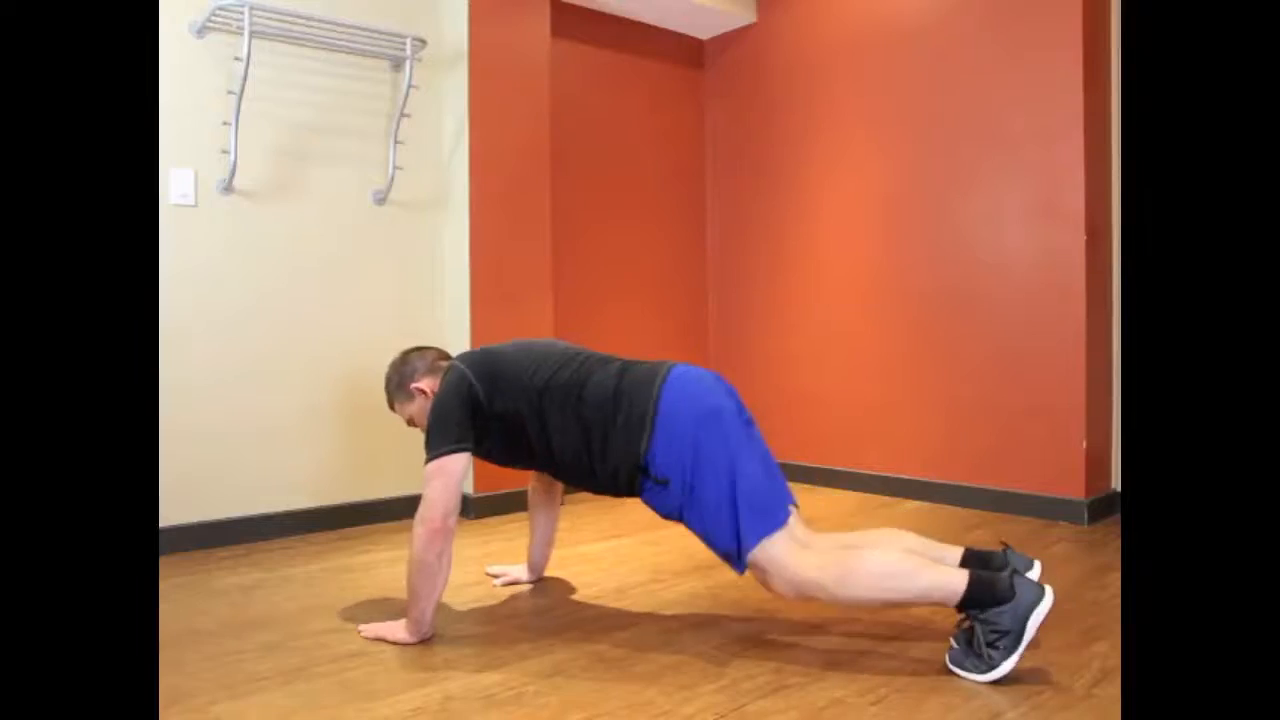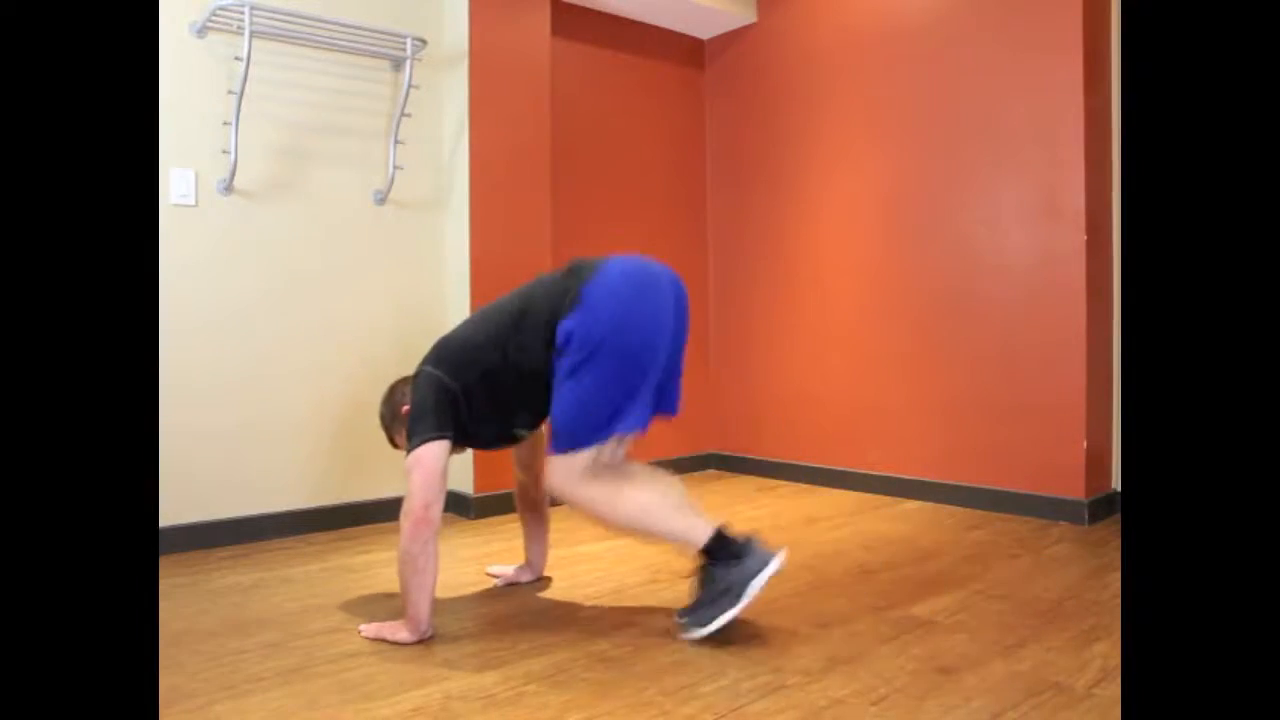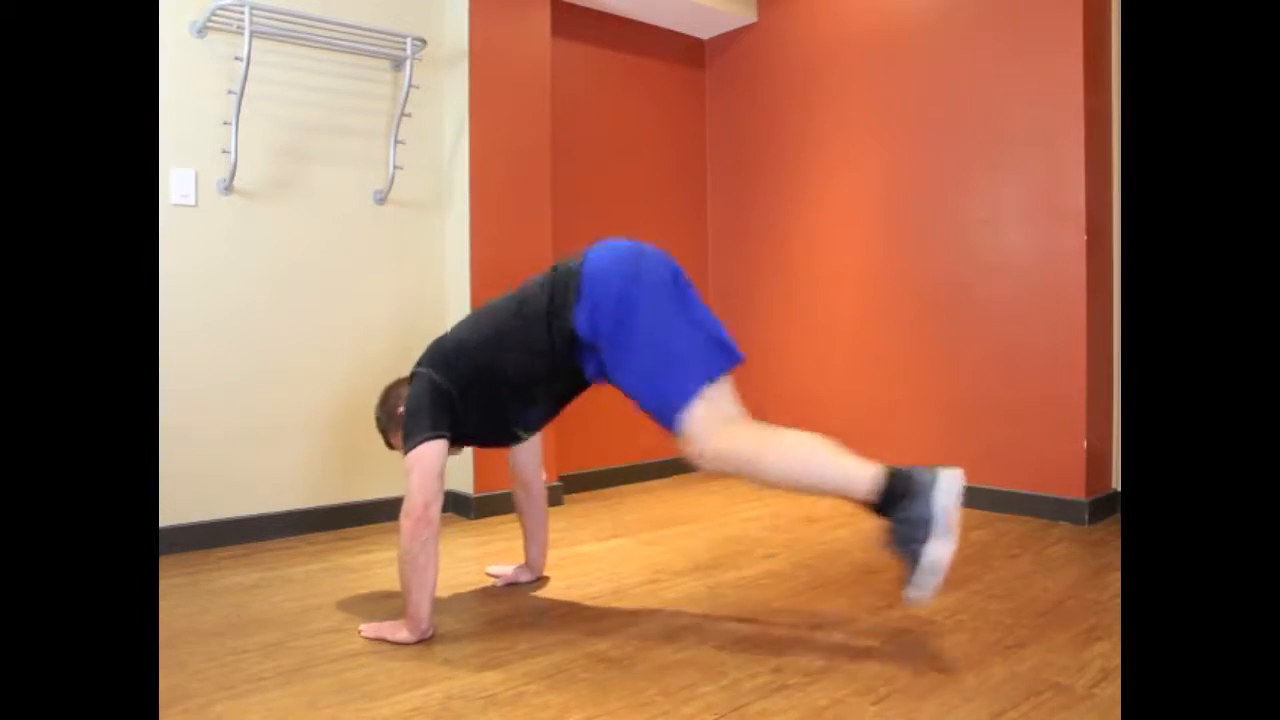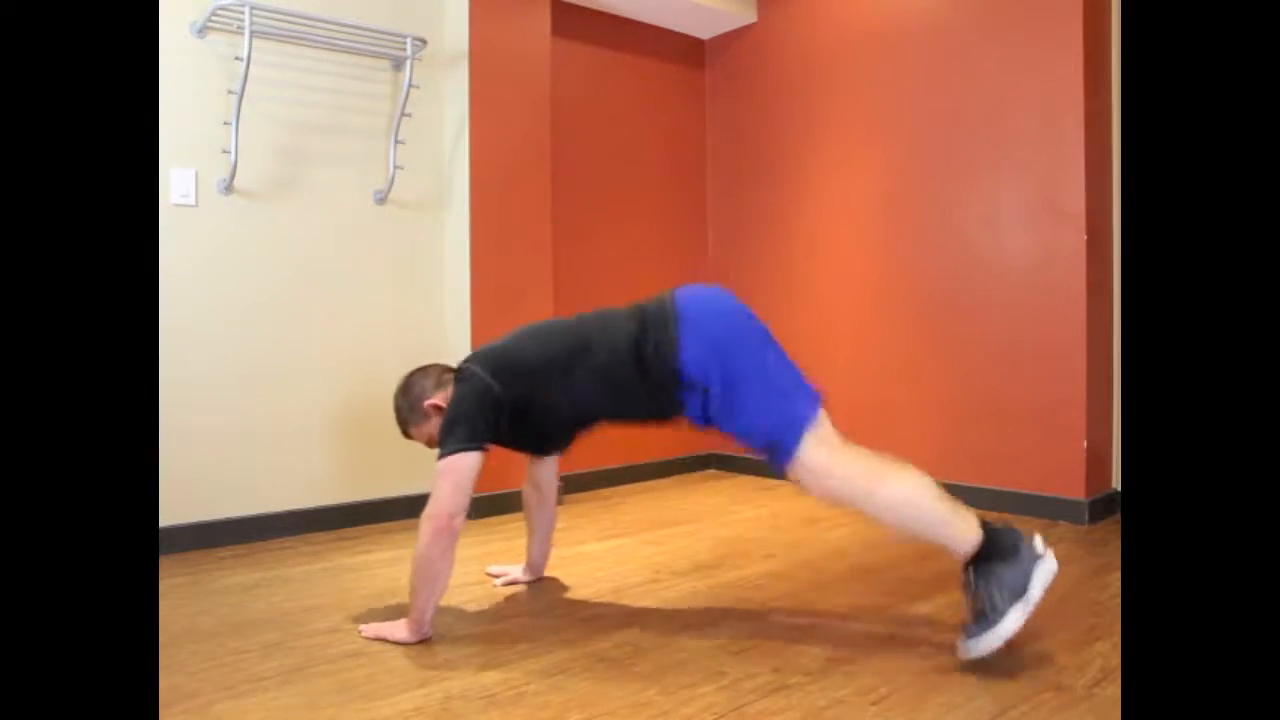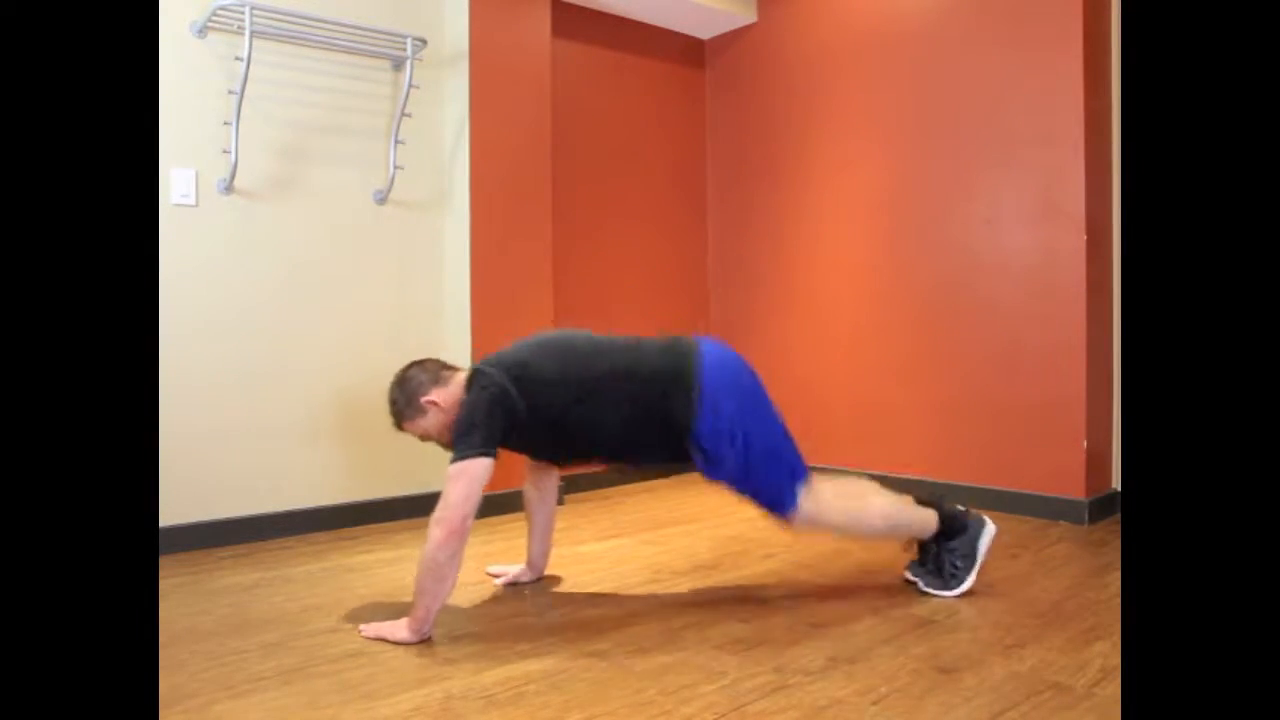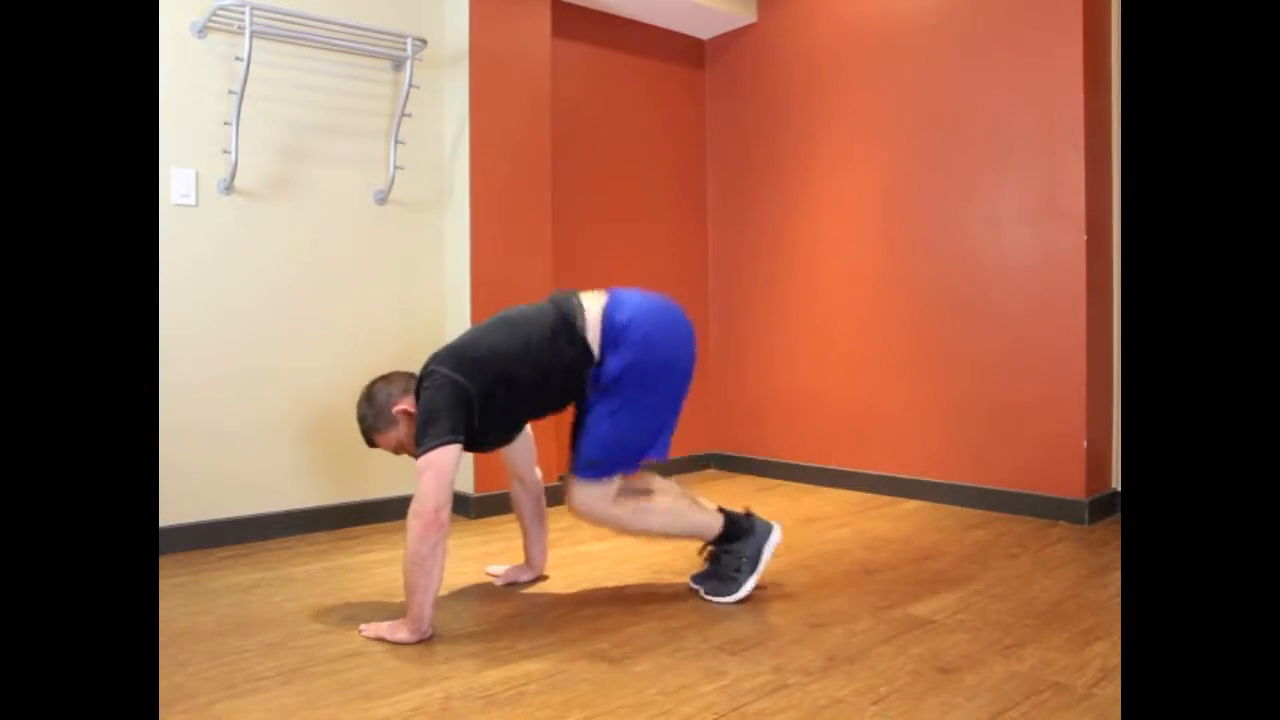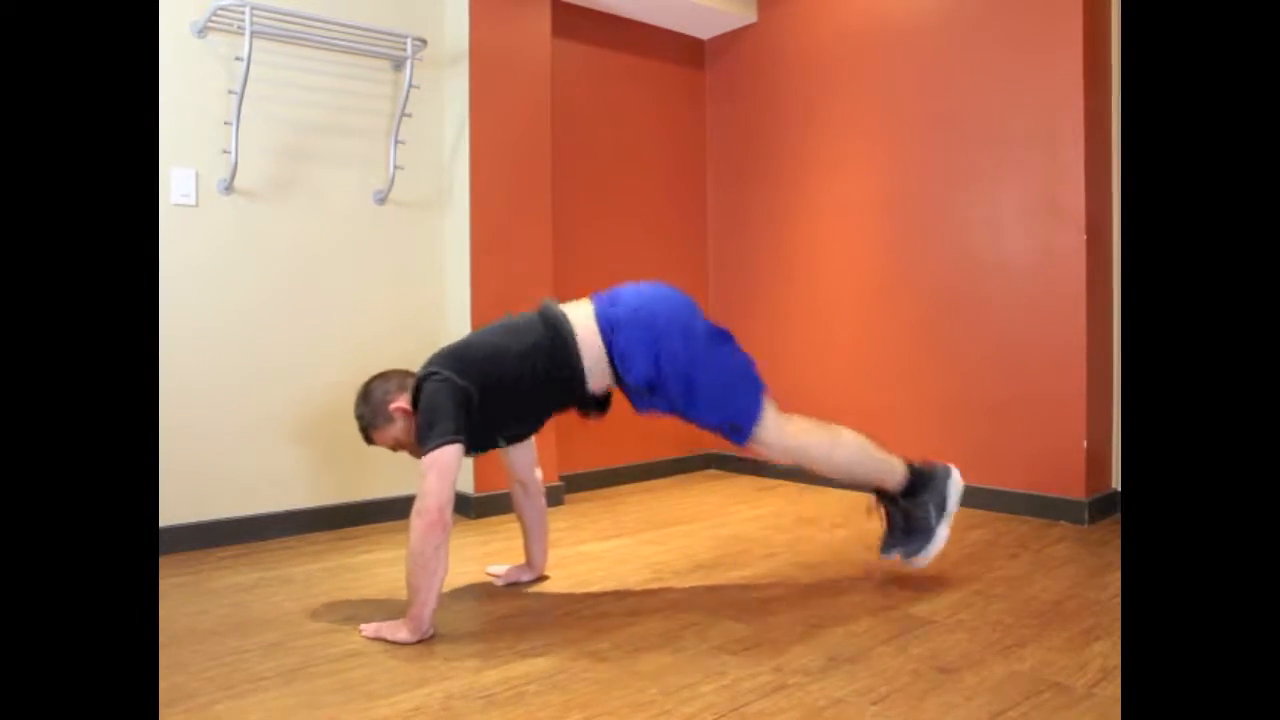
dt=0.5s
person 1, frame 1
left shoulder: (456, 392)
right shoulder: (495, 379)
left elbow: (436, 519)
right elbow: (547, 464)
left wrist: (417, 622)
right wrist: (533, 566)
left hip: (676, 430)
right hip: (688, 405)
left knee: (792, 568)
right knee: (795, 549)
left ankle: (996, 594)
right ankle: (988, 564)
person 1, frame 2
left shoulder: (436, 391)
right shoulder: (475, 389)
left elbow: (422, 509)
right elbow: (527, 468)
left wrist: (416, 623)
right wrist: (534, 565)
left hip: (611, 305)
left knee: (571, 479)
right knee: (601, 470)
left ankle: (729, 558)
right ankle: (730, 553)
person 1, frame 3
left shoulder: (432, 390)
right shoulder: (489, 404)
left elbow: (422, 510)
right elbow: (529, 470)
left wrist: (415, 623)
right wrist: (532, 565)
left hip: (609, 284)
right hip: (628, 276)
left knee: (711, 445)
right knee: (724, 431)
left ankle: (902, 493)
right ankle: (908, 494)
person 1, frame 4
left shoulder: (474, 394)
right shoulder: (513, 389)
left elbow: (442, 516)
right elbow: (543, 475)
left wrist: (416, 622)
right wrist: (533, 568)
left hip: (696, 337)
right hip: (695, 330)
left knee: (822, 465)
right knee: (825, 466)
left ankle: (998, 552)
right ankle: (990, 542)
person 1, frame 5
left shoulder: (483, 405)
right shoulder: (507, 392)
left elbow: (452, 524)
right elbow: (543, 470)
left wrist: (417, 623)
right wrist: (534, 565)
left hip: (710, 391)
right hip: (699, 381)
left knee: (802, 507)
right knee: (797, 492)
left ankle: (955, 527)
right ankle: (939, 521)
person 1, frame 6
left shoulder: (442, 395)
right shoulder: (470, 390)
left elbow: (430, 515)
right elbow: (525, 474)
left wrist: (414, 624)
right wrist: (533, 563)
left hip: (638, 335)
right hip: (636, 330)
left knee: (589, 500)
right knee: (604, 484)
left ankle: (737, 533)
right ankle: (732, 531)
person 1, frame 7
left shoulder: (440, 392)
right shoulder: (482, 387)
left elbow: (432, 515)
right elbow: (525, 473)
left wrist: (413, 622)
right wrist: (532, 561)
left hip: (642, 330)
right hip: (638, 326)
left knee: (769, 437)
right knee: (762, 435)
left ankle: (923, 482)
right ankle: (903, 491)
